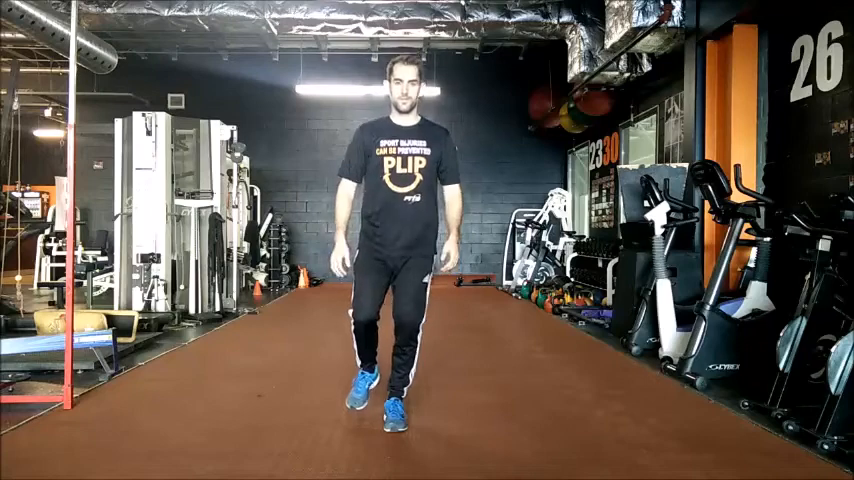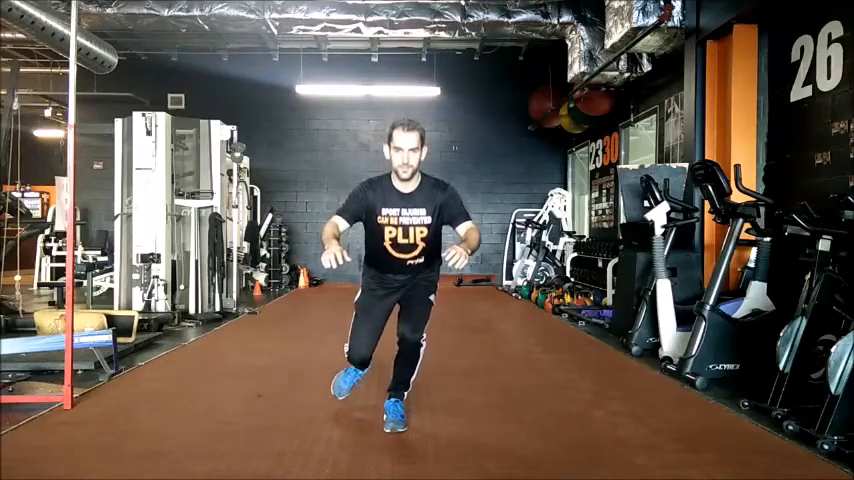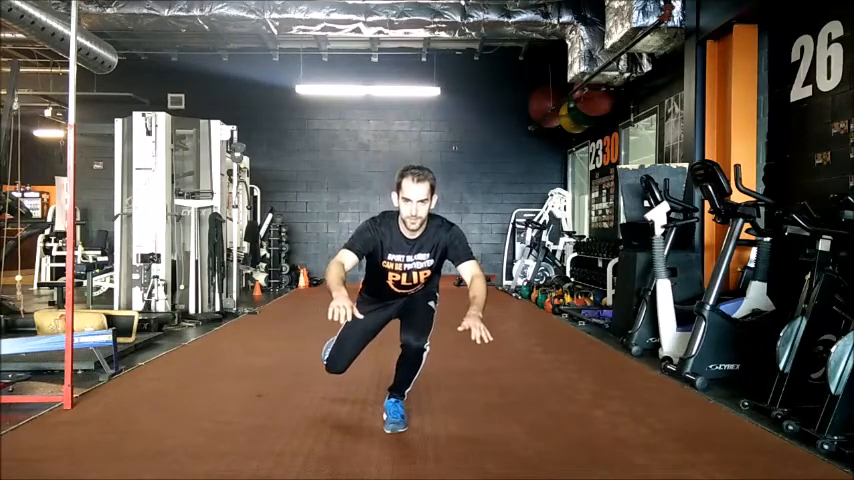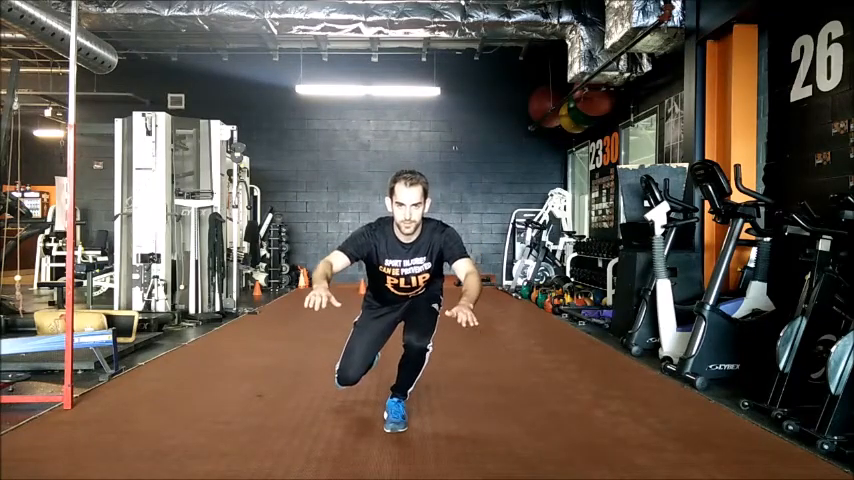
dt=1s
person 1, frame 1
left shoulder: (438, 137)
right shoulder: (368, 134)
left elbow: (452, 191)
right elbow: (347, 188)
left wrist: (453, 236)
right wrist: (340, 239)
left hip: (418, 249)
right hip: (373, 246)
left knee: (409, 323)
right knee: (363, 315)
left ankle: (396, 398)
right ankle: (367, 371)
person 1, frame 2
left shoulder: (441, 194)
right shoulder: (369, 191)
left elbow: (471, 231)
right elbow: (335, 223)
left wrist: (464, 246)
right wrist: (331, 242)
left hip: (421, 279)
right hip: (378, 279)
left knee: (411, 336)
right knee: (358, 352)
left ankle: (395, 399)
right ankle: (358, 367)
person 1, frame 3
left shoulder: (447, 233)
right shoulder: (375, 228)
left elbow: (474, 275)
right elbow: (338, 263)
left wrist: (474, 312)
right wrist: (339, 294)
left hip: (420, 296)
right hip: (375, 298)
left knee: (415, 343)
right knee: (335, 364)
left ankle: (395, 400)
right ankle: (340, 343)
person 1, frame 4
left shoulder: (442, 235)
right shoulder: (372, 235)
left elbow: (470, 273)
right elbow: (329, 263)
left wrist: (465, 303)
right wrist: (321, 285)
left hip: (423, 300)
right hip: (380, 303)
left knee: (418, 342)
right knee: (347, 377)
left ankle: (397, 400)
right ankle: (370, 355)
